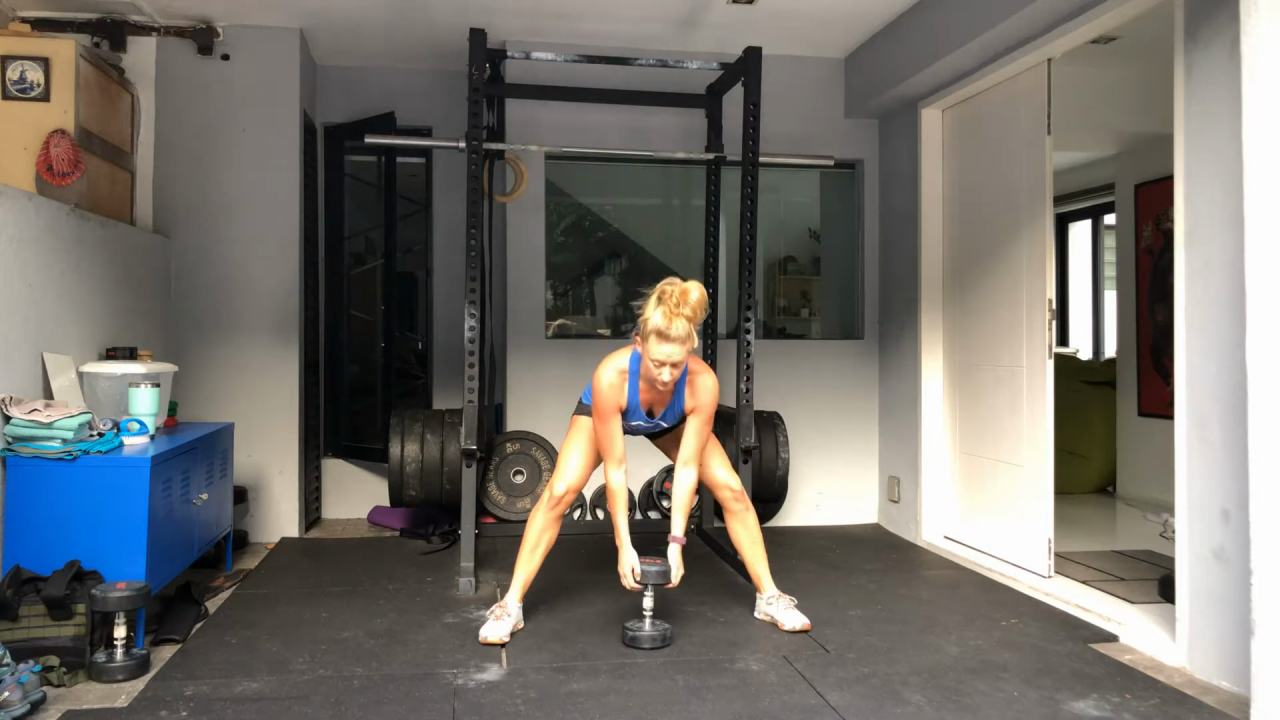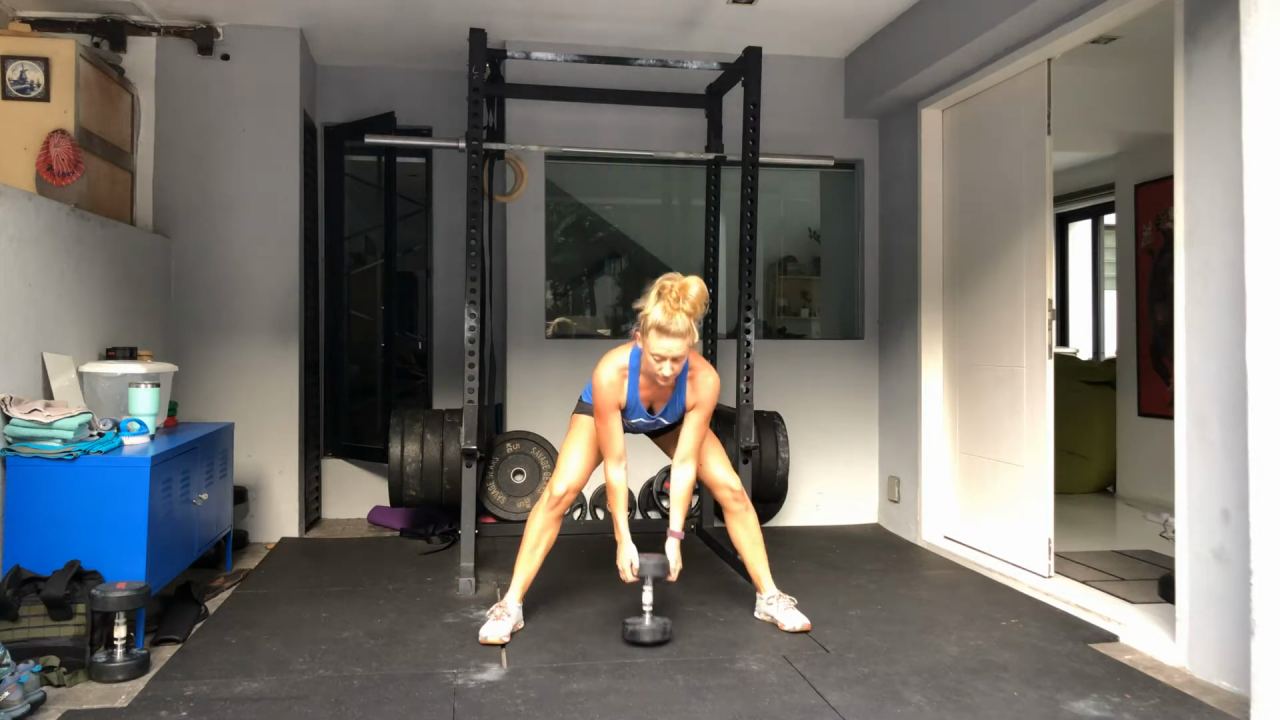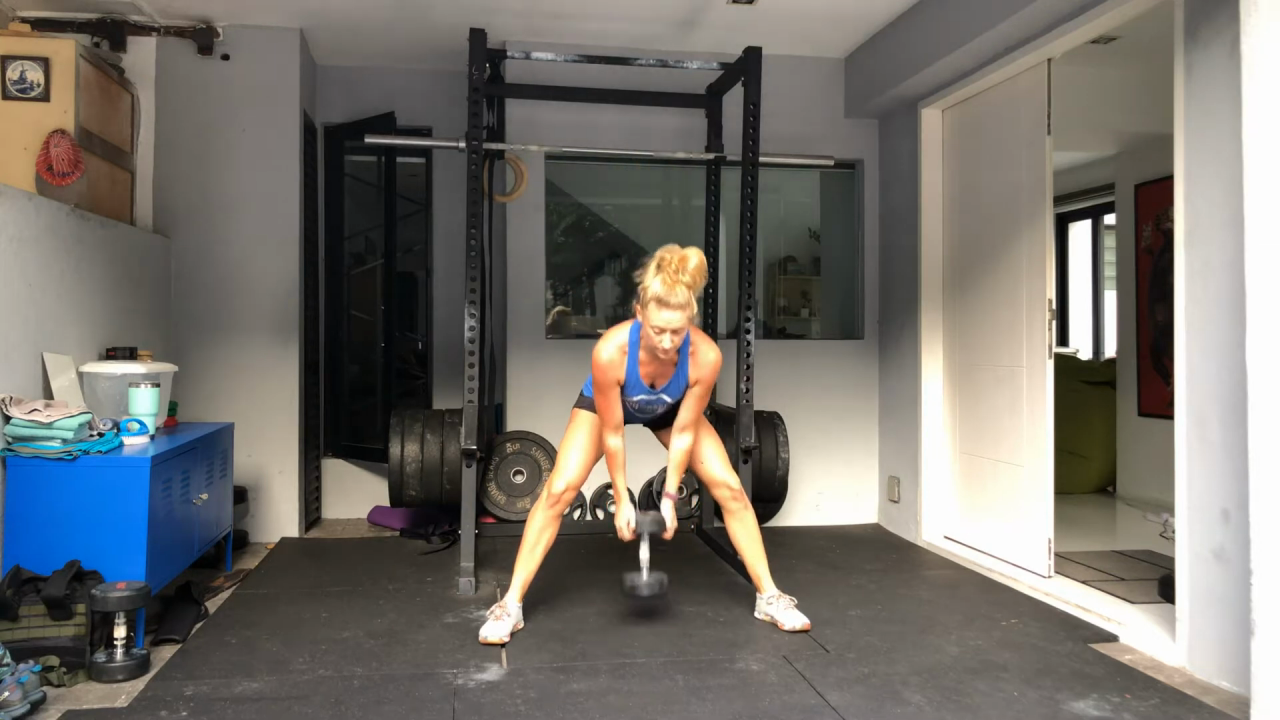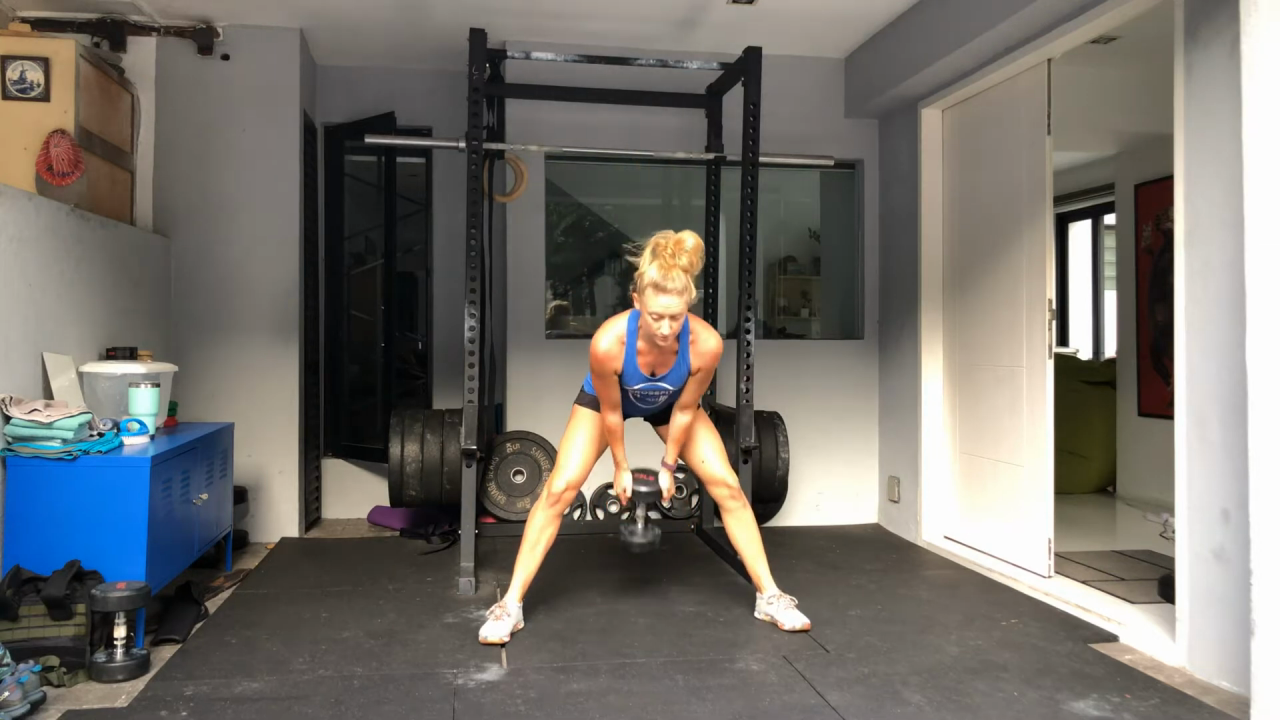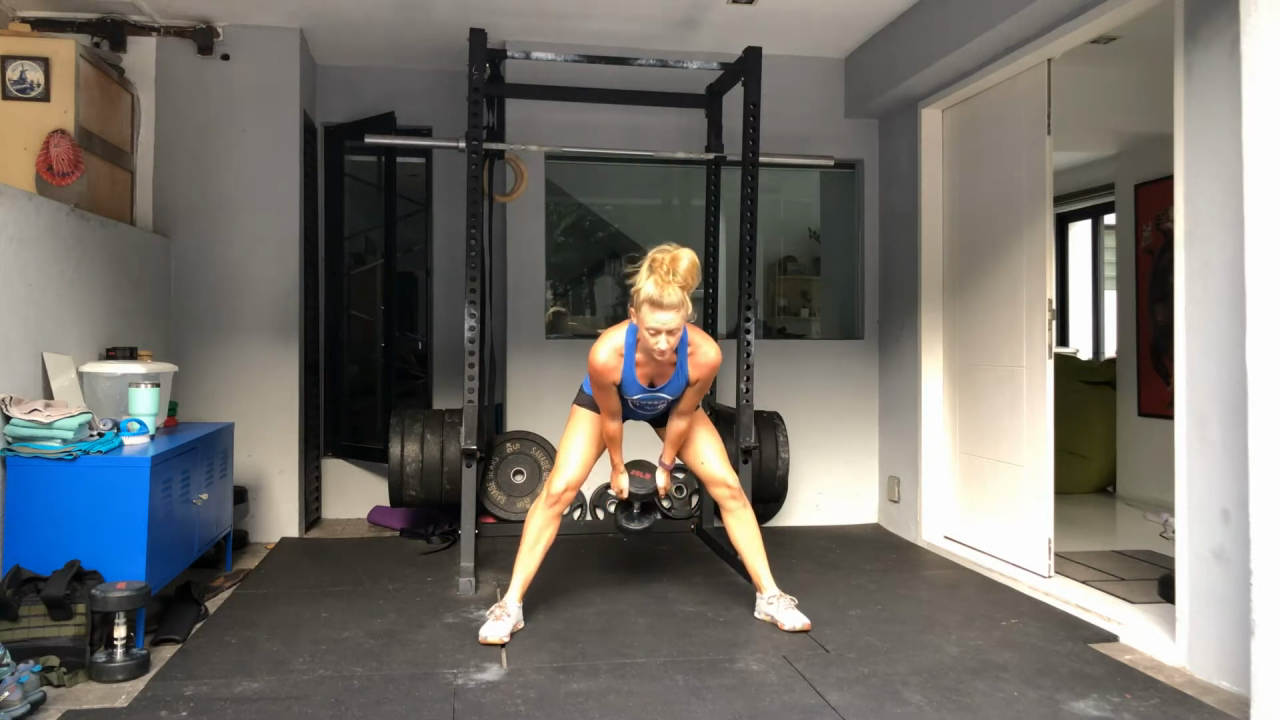
dt=0.2s
person 1, frame 1
left shoulder: (703, 383)
right shoulder: (611, 376)
left elbow: (687, 468)
right elbow: (615, 468)
left wrist: (676, 541)
right wrist: (624, 545)
left hip: (672, 422)
right hip: (602, 413)
left knee: (731, 489)
right knee: (560, 492)
left ankle: (768, 597)
right ankle: (511, 605)
person 1, frame 2
left shoulder: (704, 380)
right shoulder: (611, 373)
left elbow: (686, 462)
right elbow: (614, 465)
left wrist: (674, 537)
right wrist: (623, 541)
left hip: (671, 421)
right hip: (603, 412)
left knee: (731, 490)
right knee: (559, 492)
left ankle: (769, 597)
right ankle: (510, 605)
person 1, frame 3
left shoulder: (706, 355)
right shoulder: (610, 350)
left elbow: (685, 430)
right elbow: (613, 432)
left wrist: (669, 497)
right wrist: (622, 500)
left hip: (671, 410)
right hip: (605, 404)
left knee: (729, 487)
right knee: (559, 489)
left ankle: (768, 596)
right ankle: (510, 604)
person 1, frame 4
left shoulder: (706, 343)
right shoulder: (608, 341)
left elbow: (684, 410)
right elbow: (611, 411)
left wrist: (668, 467)
right wrist: (621, 468)
left hip: (671, 402)
right hip: (605, 398)
left knee: (727, 486)
right knee: (560, 488)
left ankle: (768, 595)
right ankle: (511, 603)
person 1, frame 5
left shoulder: (705, 354)
right shoulder: (606, 354)
left elbow: (681, 415)
right elbow: (611, 416)
left wrist: (665, 464)
right wrist: (618, 468)
left hip: (670, 409)
right hip: (605, 403)
left knee: (728, 487)
right knee: (559, 490)
left ankle: (770, 596)
right ankle: (510, 605)
